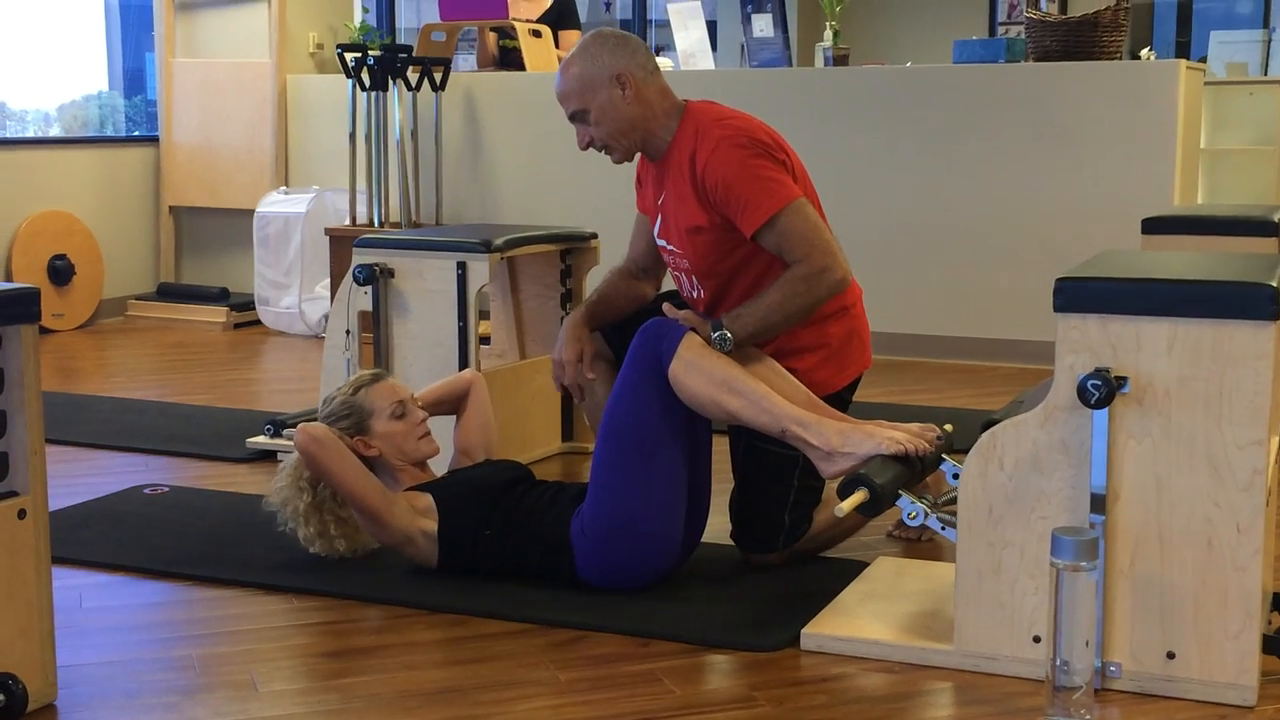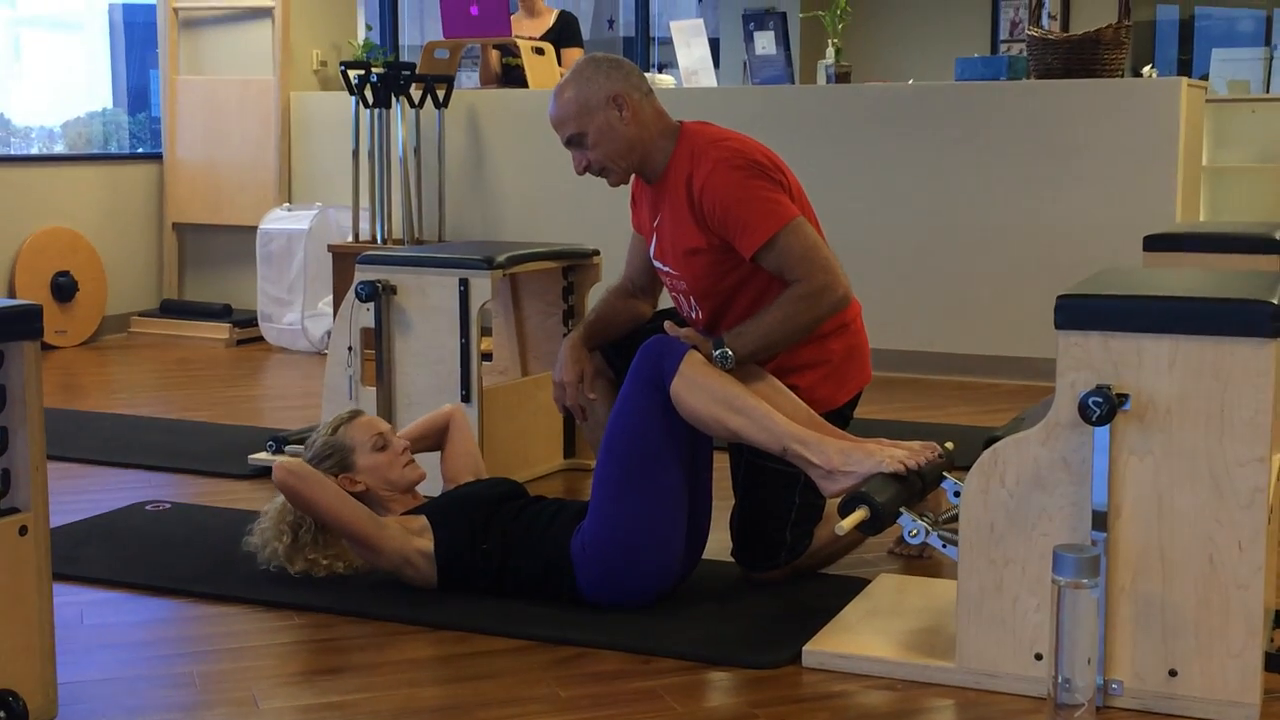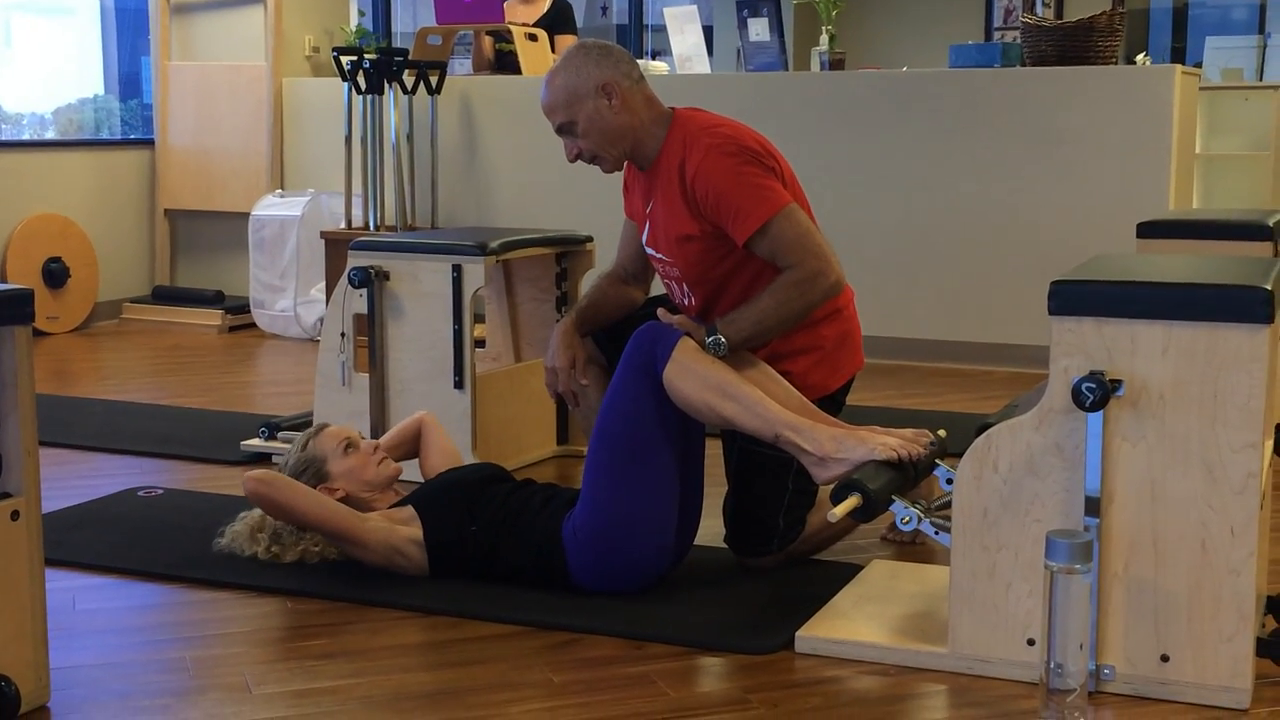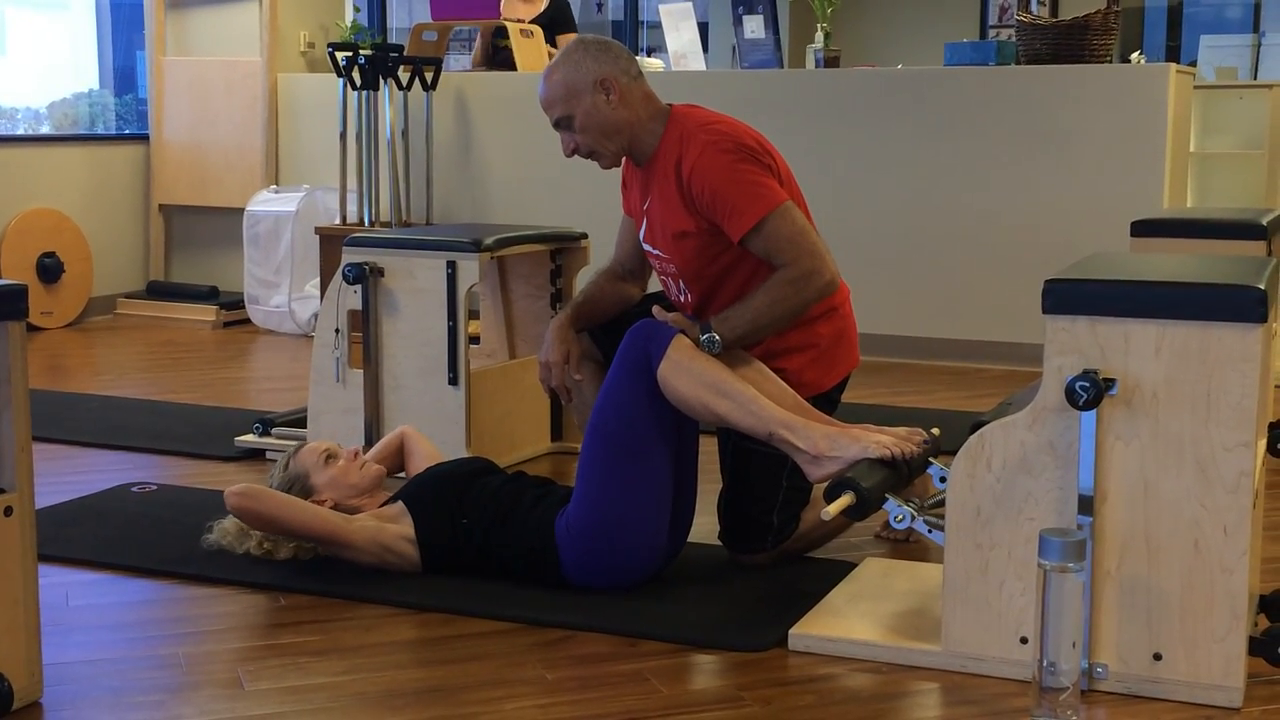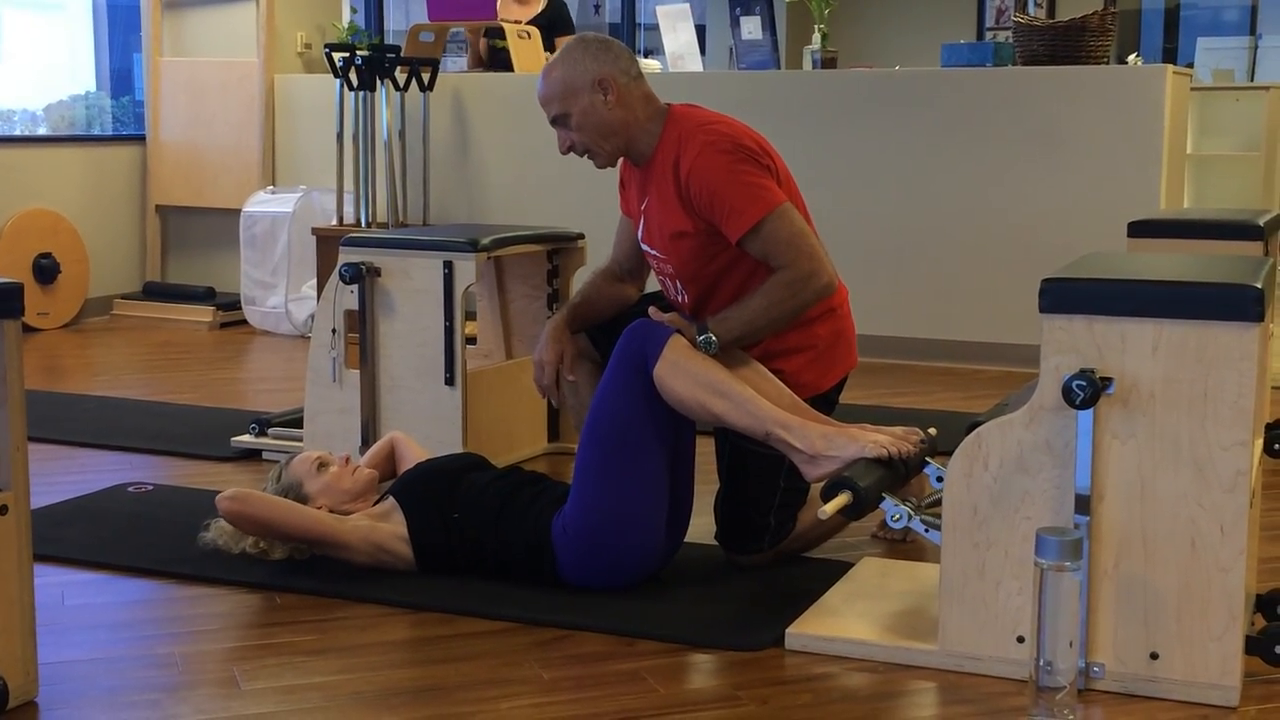
dt=1s
person 1, frame 1
left shoulder: (461, 474)
right shoulder: (400, 520)
left elbow: (472, 380)
right elbow: (308, 436)
left wrist: (406, 400)
right wrist: (377, 416)
left hip: (650, 533)
right hip: (610, 548)
left knee: (694, 338)
right knee: (658, 340)
left ankle: (847, 438)
right ankle: (826, 442)
person 1, frame 2
left shoulder: (455, 503)
right shoulder: (395, 545)
left elbow: (451, 415)
right elbow: (286, 472)
left wrist: (394, 441)
right wrist: (362, 455)
left hip: (650, 550)
right hip: (610, 566)
left knee: (692, 355)
right knee: (660, 358)
left ankle: (843, 456)
right ankle: (826, 460)
person 1, frame 3
left shoulder: (437, 496)
right shoulder: (382, 536)
left elbow: (423, 419)
right elbow: (257, 481)
left wrist: (375, 453)
right wrist: (335, 467)
left hip: (638, 537)
right hip: (602, 553)
left knee: (698, 341)
right knee: (654, 344)
left ankle: (836, 443)
right ankle: (821, 448)
person 1, frame 4
left shoulder: (422, 496)
right shoulder: (374, 535)
left elbow: (406, 431)
right elbow: (240, 497)
left wrist: (368, 464)
right wrist: (325, 483)
left hip: (631, 534)
right hip: (595, 549)
left knee: (687, 338)
right knee: (647, 341)
left ankle: (828, 440)
right ankle: (814, 445)
person 1, frame 5
left shoulder: (414, 496)
right shoulder: (368, 534)
left elbow: (397, 436)
right elbow: (232, 502)
left wrist: (356, 471)
right wrist: (320, 492)
left hip: (628, 533)
right hip: (591, 549)
left knee: (682, 336)
right knee: (644, 342)
left ankle: (828, 438)
right ankle: (811, 444)
person 2, frame 1
left shoulder: (724, 149)
right shoulder: (654, 156)
left elbow: (825, 272)
right elbow: (639, 274)
left wrist: (718, 335)
right wrist: (580, 320)
left hip: (799, 353)
right hip: (730, 333)
left knee: (765, 546)
right knee: (594, 339)
person 2, frame 2
left shoulder: (723, 170)
right shoulder: (648, 175)
left elbow: (828, 290)
right elbow: (635, 292)
left wrist: (719, 352)
right wrist: (578, 340)
left hip: (801, 370)
right hip: (723, 345)
left knee: (765, 561)
right knee: (593, 361)
person 2, frame 3
left shoulder: (714, 156)
right shoulder: (640, 162)
left elbow: (820, 277)
right elbow: (627, 279)
left wrist: (711, 338)
right wrist: (569, 328)
left hip: (792, 357)
right hip: (715, 332)
left knee: (758, 547)
right knee: (583, 348)
person 2, frame 4
left shoulder: (711, 153)
right shoulder: (639, 158)
left elbow: (815, 275)
right elbow: (625, 276)
left wrist: (706, 336)
right wrist: (566, 320)
left hip: (788, 355)
right hip: (714, 330)
left knee: (753, 545)
right knee: (578, 343)
person 2, frame 5
left shoulder: (709, 154)
right shoulder: (637, 158)
left elbow: (813, 277)
right elbow: (622, 275)
left wrist: (703, 337)
right wrist: (562, 324)
left hip: (786, 355)
right hip: (711, 329)
left knee: (748, 545)
right knee: (576, 343)
